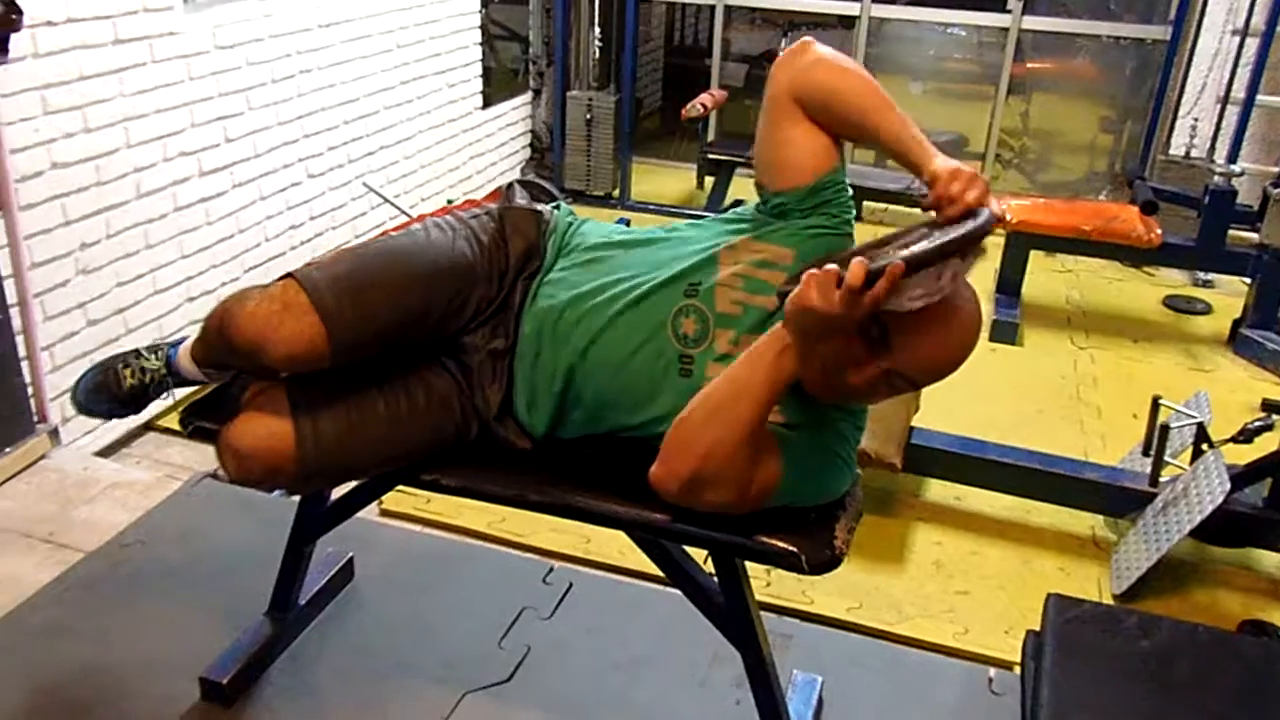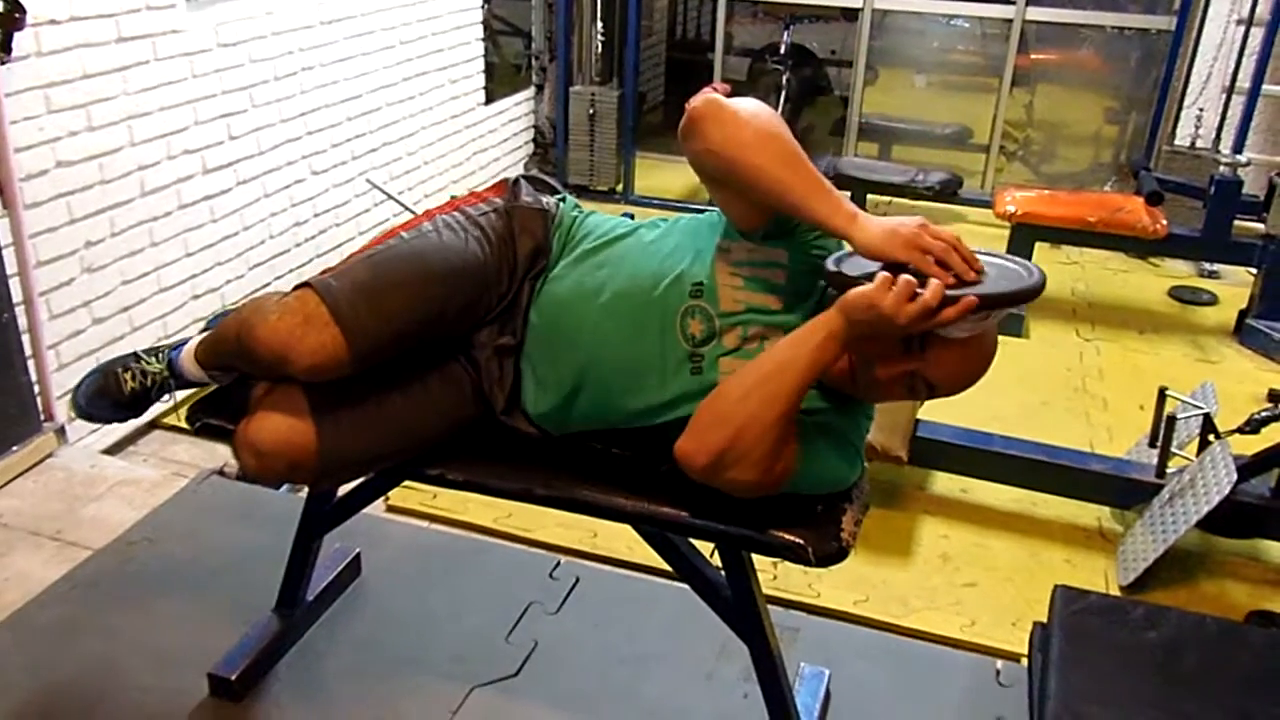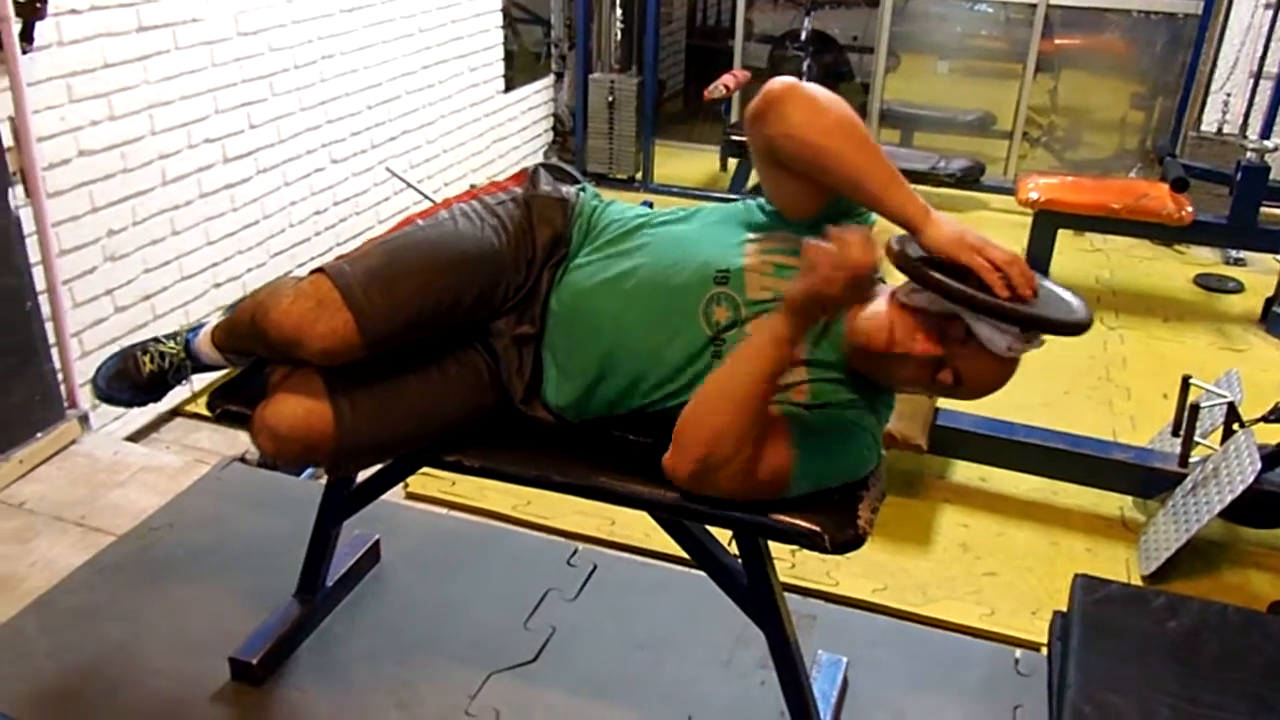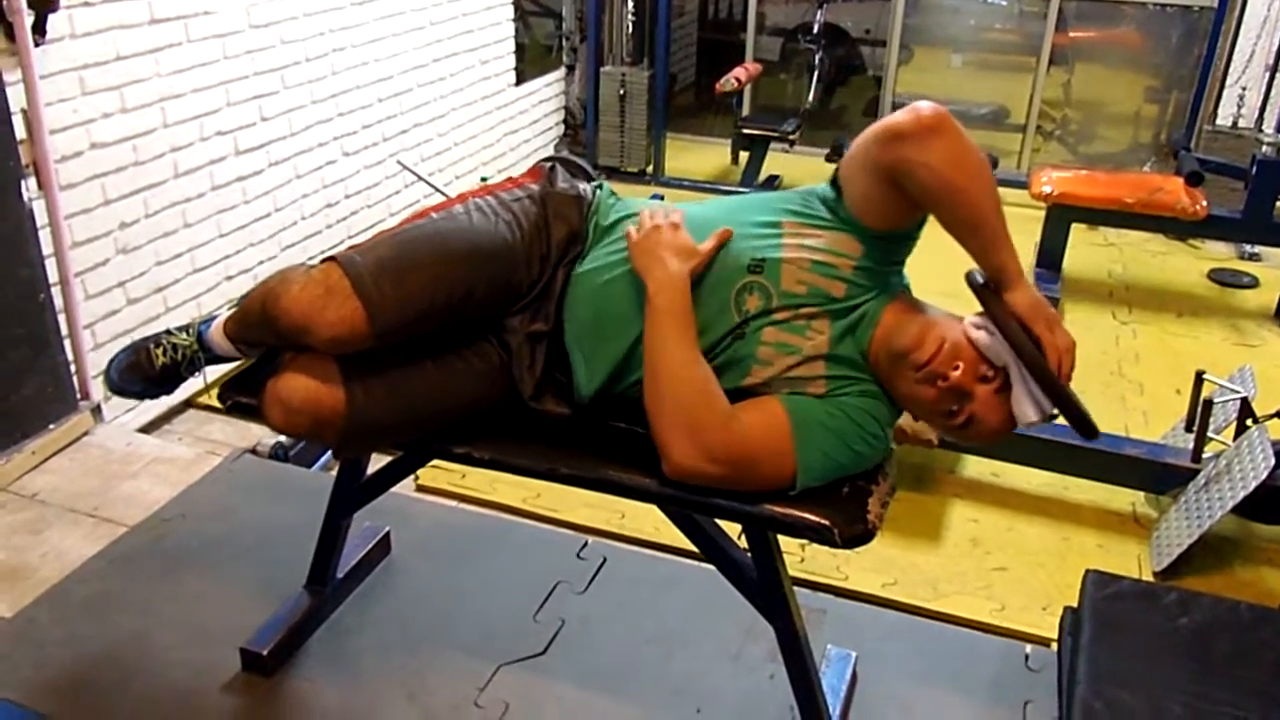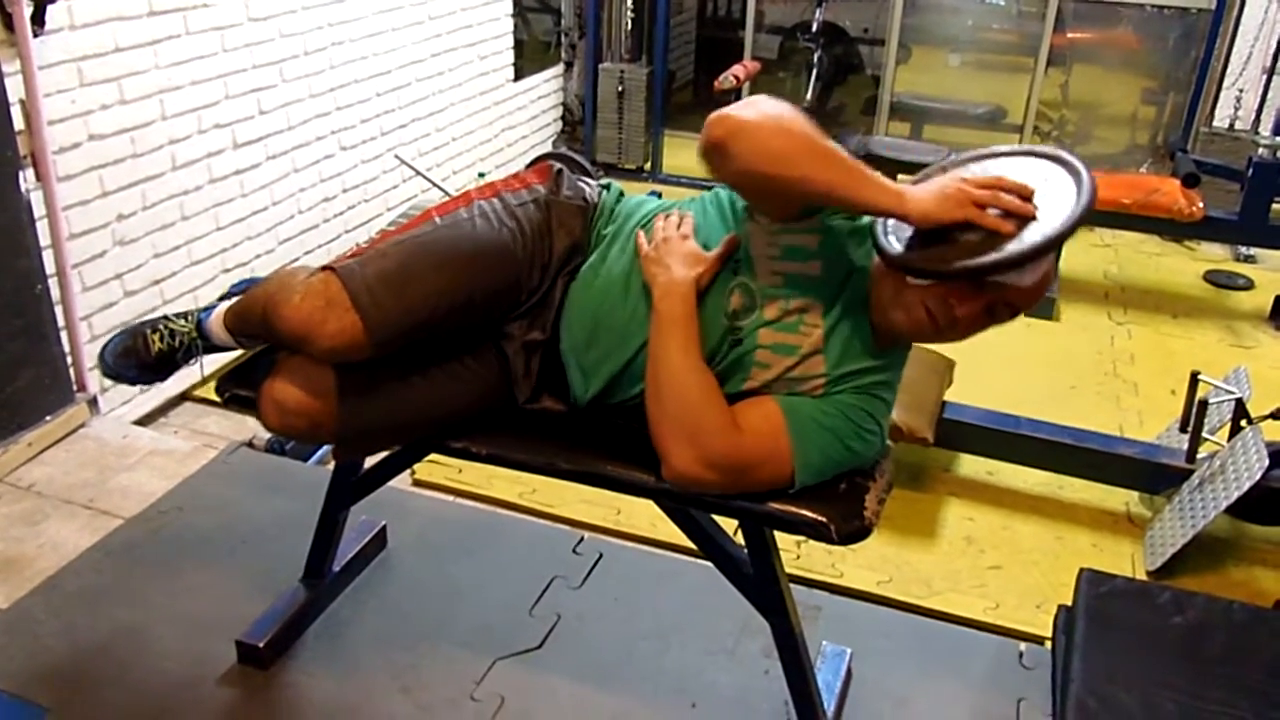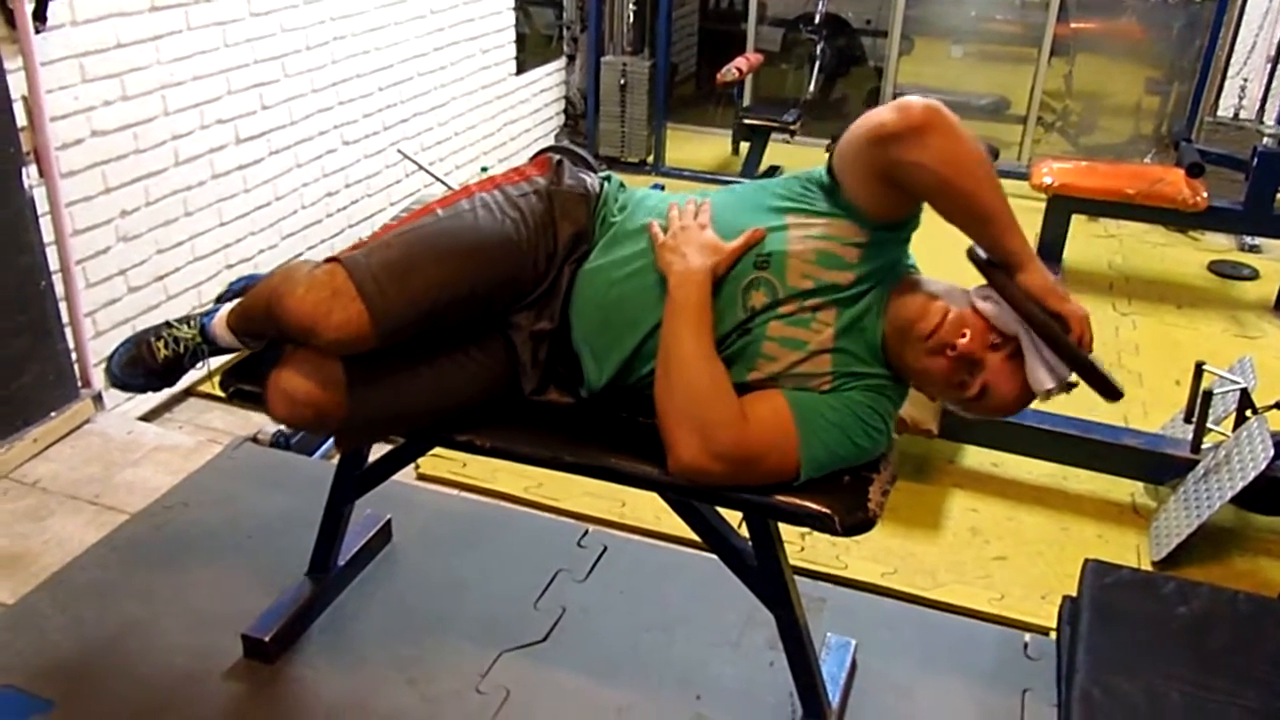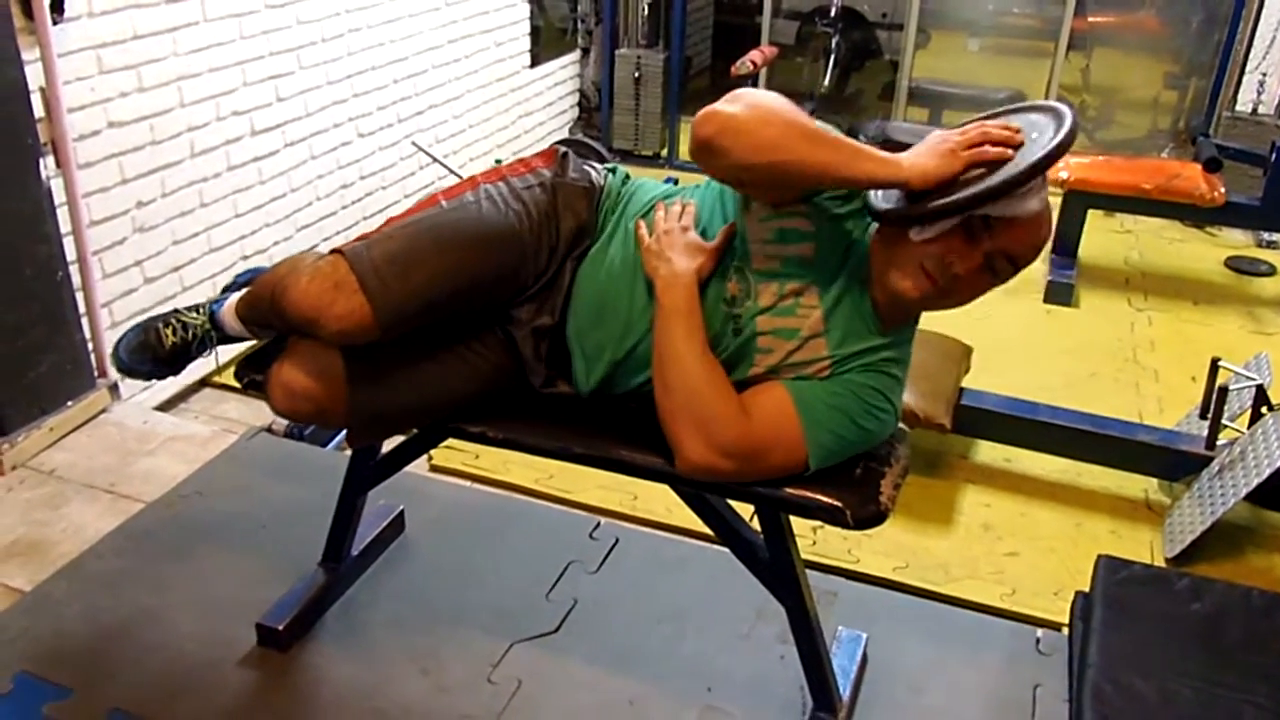
dt=0.7s
person 1, frame 1
left shoulder: (822, 453)
right shoulder: (815, 236)
left elbow: (684, 478)
right elbow: (803, 66)
left wrist: (795, 341)
right wrist: (927, 160)
left hip: (498, 398)
left knee: (253, 451)
right knee: (267, 329)
left ankle: (249, 381)
right ankle: (193, 360)
person 1, frame 2
left shoulder: (832, 443)
right shoulder: (808, 239)
left elbow: (709, 453)
right elbow: (709, 120)
left wrist: (835, 327)
right wrist: (856, 224)
left hip: (504, 384)
left knee: (268, 446)
right knee: (300, 340)
left ankle: (240, 377)
right ankle: (200, 357)
person 1, frame 3
left shoulder: (846, 434)
right shoulder: (835, 228)
left elbow: (701, 464)
right elbow: (780, 106)
left wrist: (793, 320)
right wrist: (928, 223)
left hip: (525, 375)
left knee: (288, 429)
right knee: (310, 320)
left ankle: (259, 364)
right ankle: (213, 342)
person 1, frame 4
left shoulder: (851, 428)
right shoulder: (873, 247)
left elbow: (695, 450)
right elbow: (920, 132)
left wrist: (666, 283)
right wrist: (1016, 287)
left hip: (538, 362)
left knee: (298, 403)
right knee: (319, 310)
left ankle: (258, 358)
right ankle: (223, 332)
person 1, frame 5
left shoulder: (854, 413)
right shoulder: (847, 212)
left elbow: (696, 458)
right elbow: (731, 134)
left wrist: (673, 291)
right wrist: (909, 196)
left hip: (537, 364)
left knee: (292, 407)
right knee: (320, 318)
left ankle: (265, 325)
right ankle: (226, 319)
person 1, frame 6
left shoulder: (856, 417)
right shoulder: (875, 234)
left elbow: (701, 450)
right elbow: (912, 125)
left wrist: (690, 279)
right wrist: (1027, 268)
left hip: (542, 354)
left knee: (300, 396)
right knee: (326, 312)
left ankle: (272, 321)
right ankle: (234, 320)
person 1, frame 7
left shoulder: (866, 390)
right shoulder: (844, 196)
left elbow: (709, 448)
right elbow: (719, 130)
left wrist: (676, 280)
right wrist: (906, 166)
left hip: (544, 352)
left knee: (301, 393)
right knee: (329, 301)
left ankle: (278, 306)
right ankle: (239, 309)
